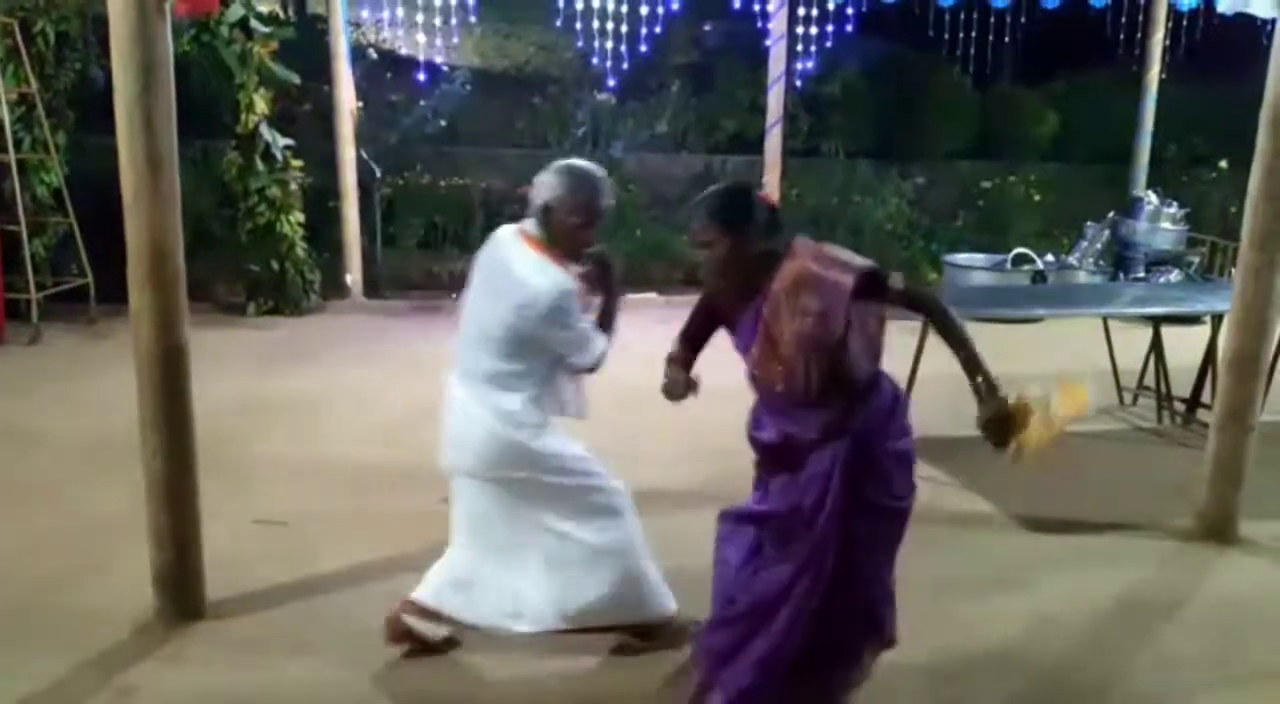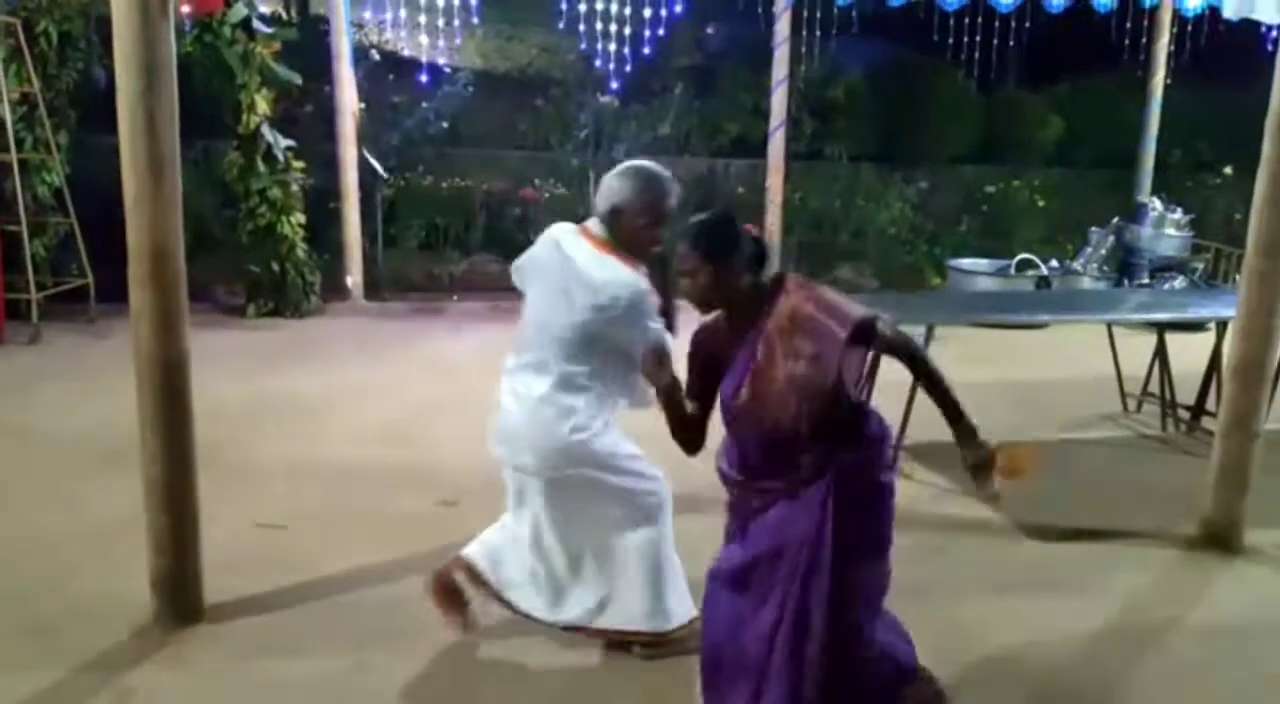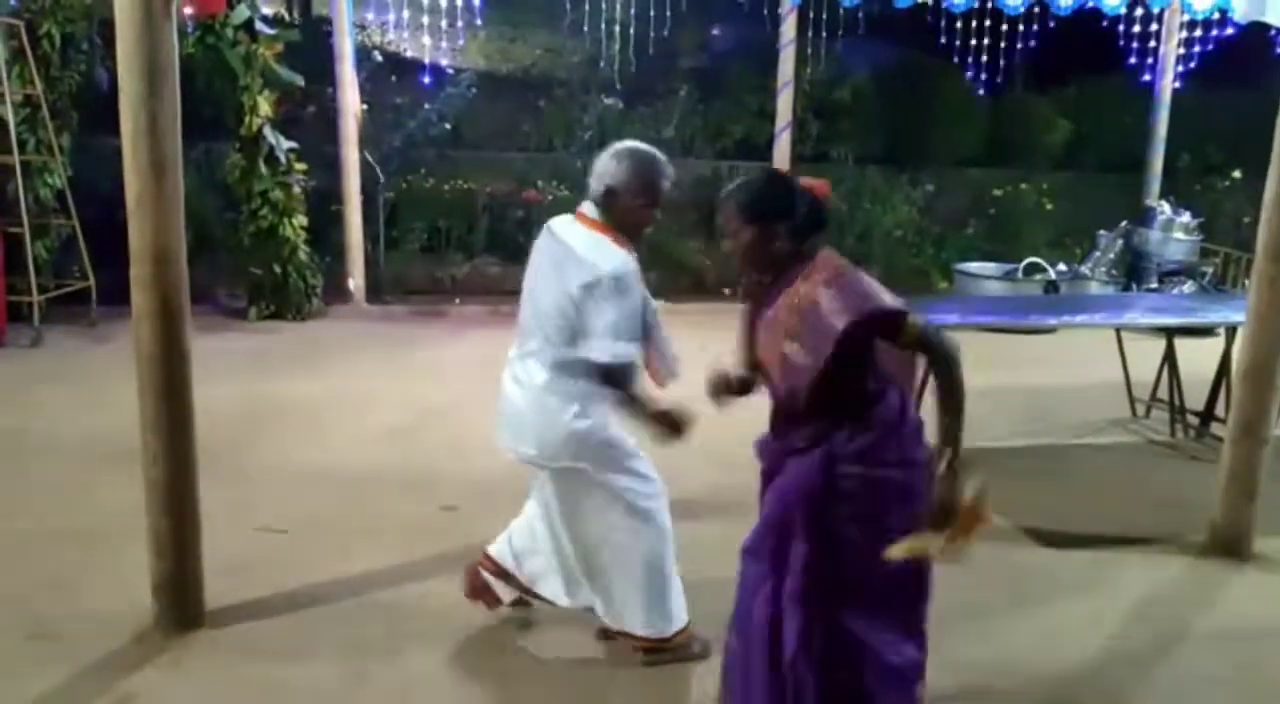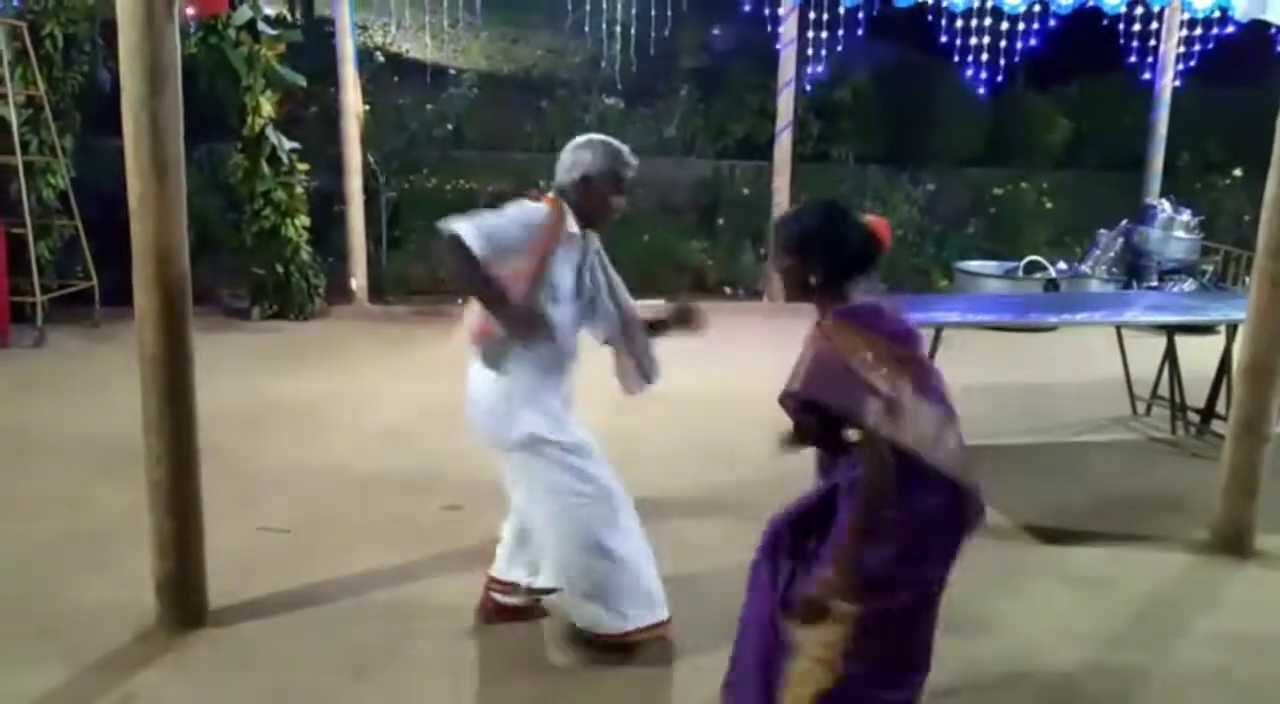
dt=0.2s
person 1, frame 1
left shoulder: (504, 242)
right shoulder: (553, 290)
right elbow: (588, 358)
right wrist: (610, 296)
left hip: (473, 419)
right hip: (510, 431)
left knee: (486, 535)
right knee: (602, 503)
left ankle: (418, 614)
right ankle: (647, 619)
person 1, frame 2
left shoulder: (555, 239)
right shoulder: (625, 287)
left elbow: (521, 277)
right wrist: (664, 302)
left hip: (520, 410)
right hip: (564, 427)
left knee: (538, 514)
right knee: (644, 500)
left ankle: (463, 574)
right ankle: (655, 627)
person 1, frame 3
left shoulder: (559, 233)
right shoulder: (614, 265)
right elbow: (609, 365)
left wrist: (643, 323)
right wrist: (654, 414)
left hip: (531, 404)
right hip: (567, 417)
left knee: (560, 500)
right knee: (639, 506)
left ankle: (495, 574)
right ankle: (657, 632)
person 1, frame 4
left shoulder: (585, 247)
right shoulder: (535, 222)
left elbow: (617, 321)
right elbow: (453, 242)
left wrist: (665, 322)
right wrist: (502, 306)
left hip: (538, 392)
right hip: (517, 393)
left knee: (544, 496)
right knee: (590, 502)
left ankle: (505, 594)
right ankle: (623, 622)
person 2, frame 1
left shoulder: (815, 270)
right shoulder: (722, 298)
left elbow: (922, 301)
right elbow: (683, 350)
left wrist: (984, 387)
right wrist: (676, 373)
left hip: (856, 445)
right hip: (787, 451)
left knee: (837, 577)
right knee: (757, 560)
person 2, frame 2
left shoulder: (808, 309)
right shoulder: (712, 340)
left elbow: (908, 351)
right elbow: (690, 441)
left wrist: (966, 434)
right wrist: (665, 388)
left hip: (841, 481)
right hip: (766, 488)
left knee: (831, 610)
right knee: (745, 609)
person 2, frame 3
left shoulder: (831, 287)
right shoulder: (762, 289)
left elbow: (938, 352)
right elbow: (759, 371)
left wrist: (950, 467)
right wrist: (731, 382)
left hip: (865, 466)
right hip: (806, 463)
left knee: (858, 604)
right knee: (781, 592)
person 2, frame 4
left shoulder: (837, 344)
right shoulder: (867, 315)
left elbow: (880, 467)
left wrist: (841, 577)
right wrist: (815, 429)
left hip: (907, 506)
right hip: (918, 487)
